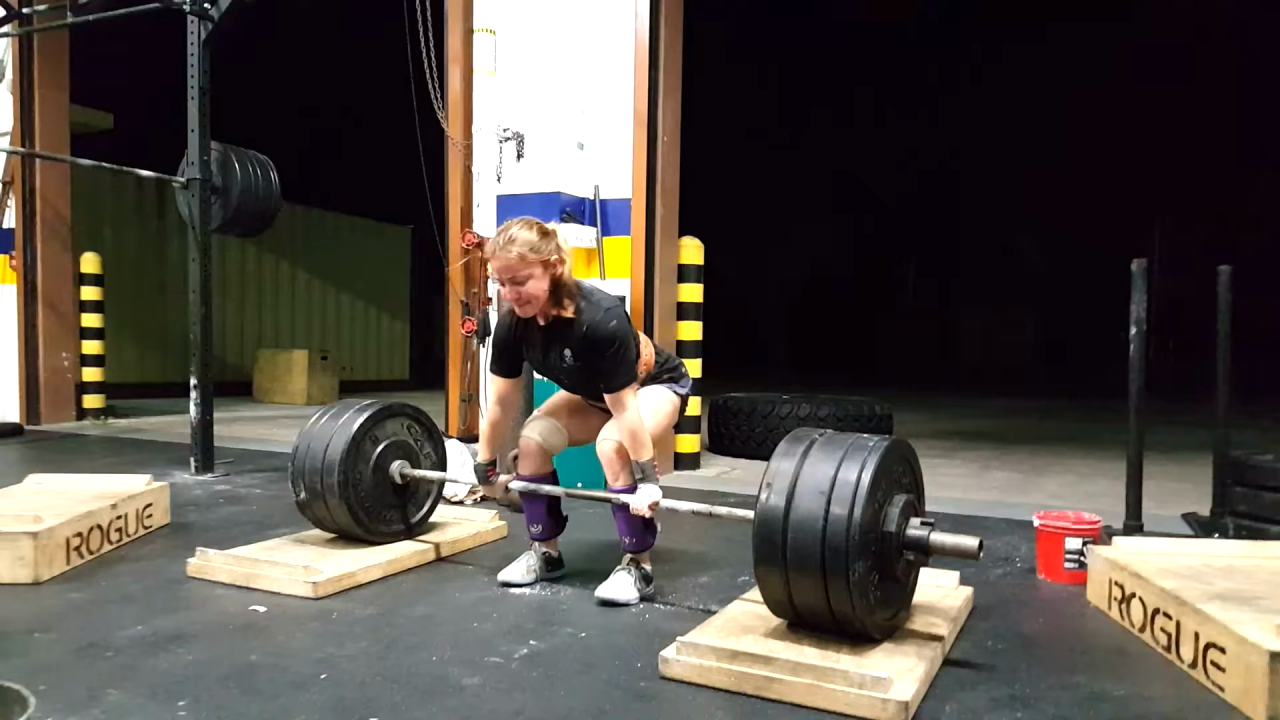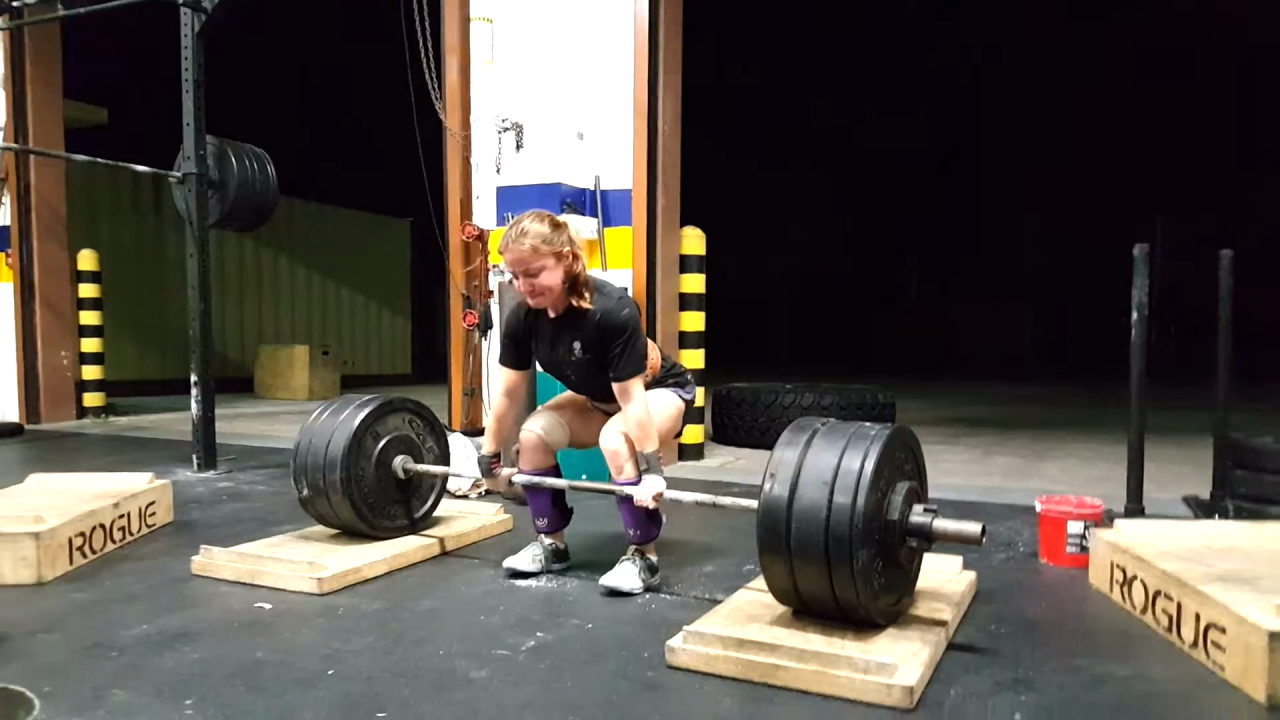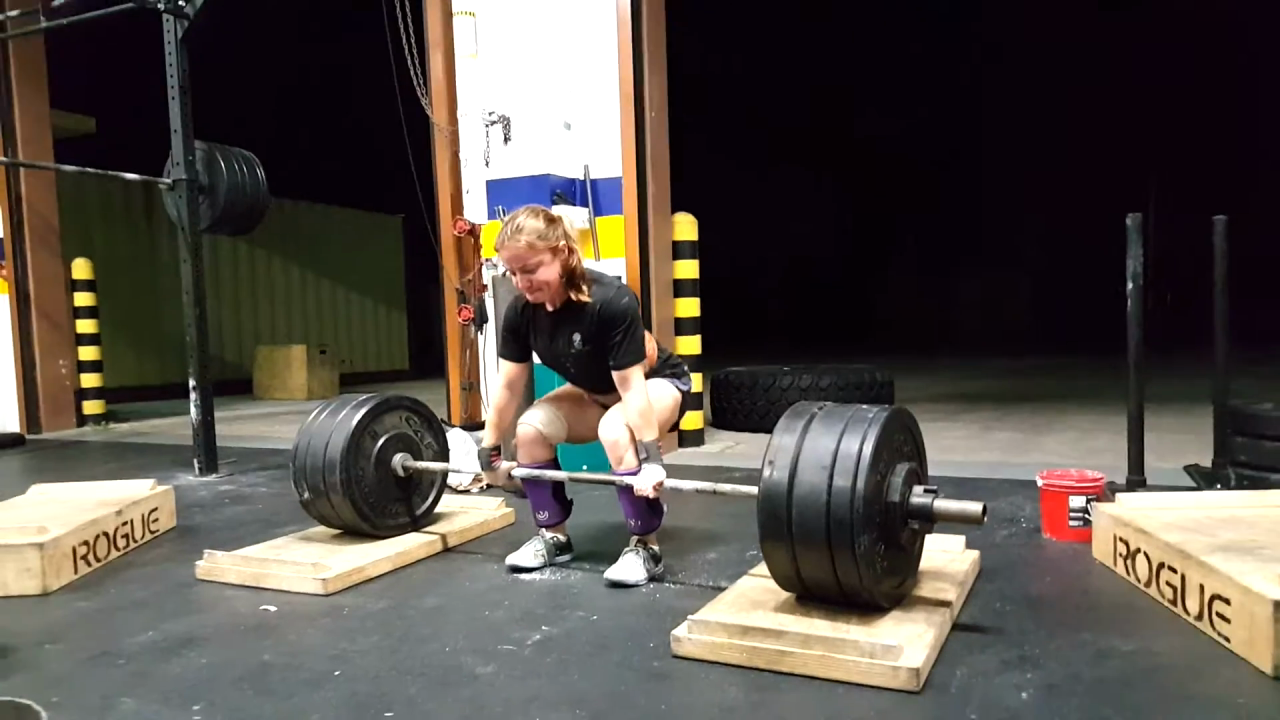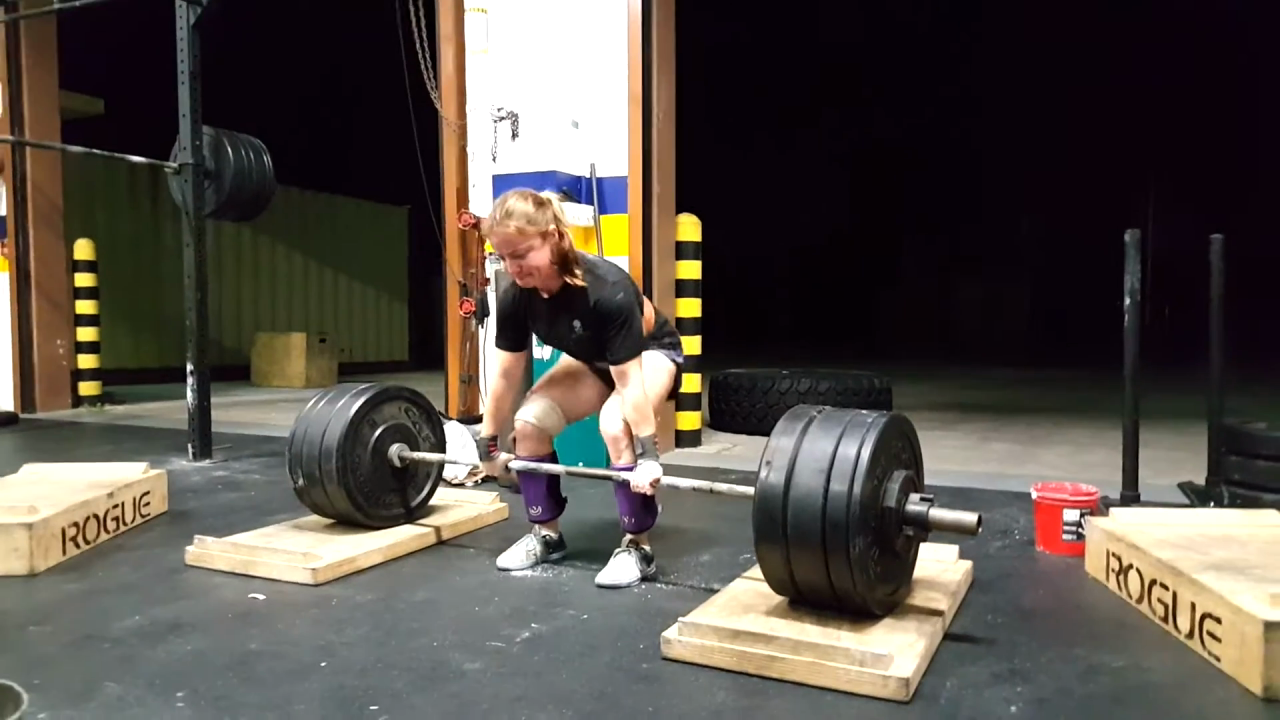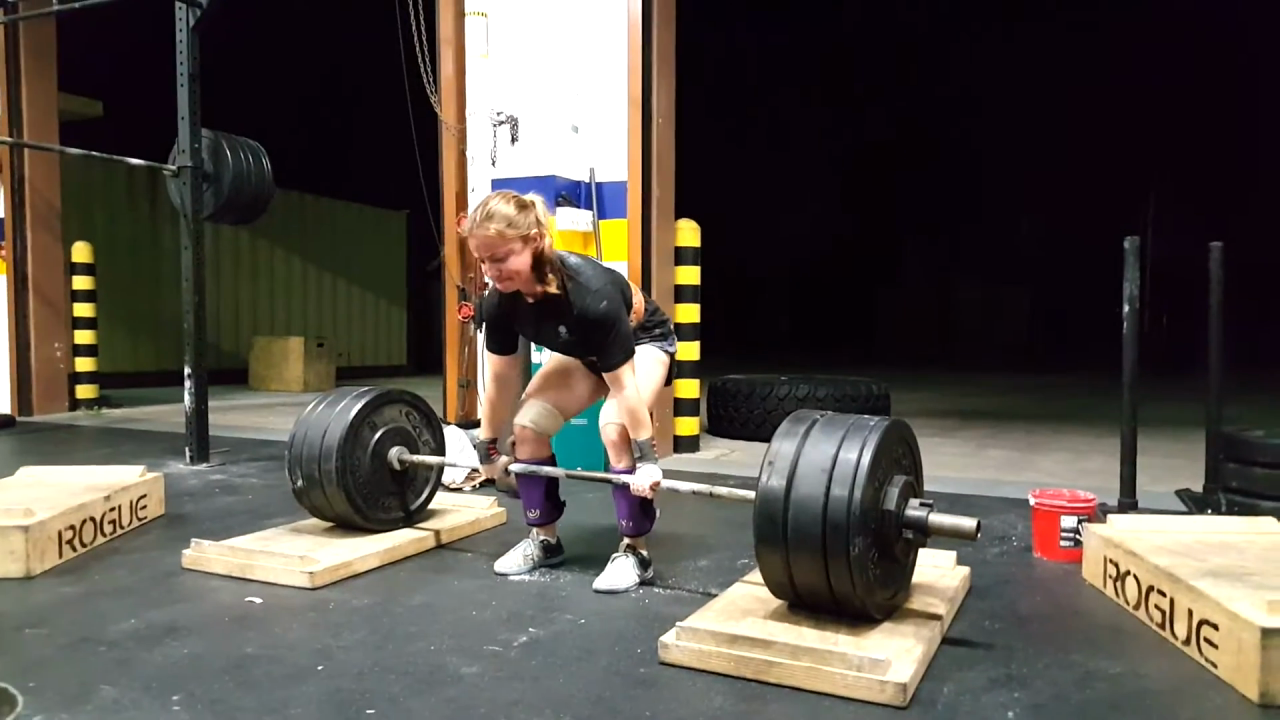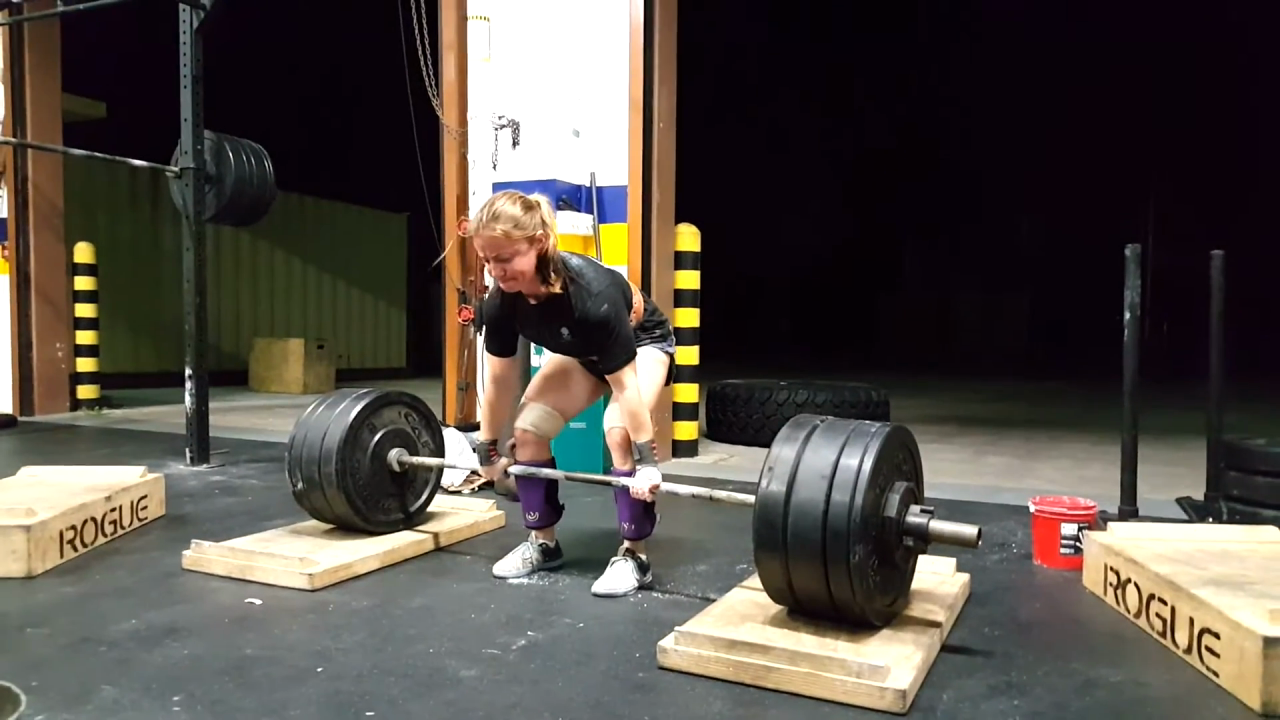
dt=0.2s
person 1, frame 1
left shoulder: (601, 320)
right shoulder: (511, 326)
left elbow: (625, 408)
right elbow: (501, 402)
left wrist: (647, 481)
right wrist: (486, 466)
left hip: (655, 384)
right hip: (592, 394)
left knee: (613, 445)
right knee: (533, 439)
left ankle: (637, 565)
right ankle: (545, 551)
person 1, frame 2
left shoulder: (613, 312)
right shoulder: (522, 319)
left elbow: (632, 399)
right elbow: (508, 393)
left wrist: (651, 472)
right wrist: (489, 458)
left hip: (661, 390)
right hip: (596, 400)
left knee: (616, 441)
right knee: (534, 435)
left ankle: (642, 556)
right ankle: (551, 542)
person 1, frame 3
left shoulder: (611, 301)
right shoulder: (521, 312)
left elbow: (633, 388)
right elbow: (508, 386)
left wrist: (651, 459)
right wrist: (489, 452)
left hip: (657, 382)
right hip: (594, 393)
left knee: (615, 431)
right knee: (531, 428)
left ankle: (645, 547)
right ankle: (553, 536)
person 1, frame 4
left shoulder: (607, 289)
right shoulder: (516, 297)
left elbow: (629, 380)
right elbow: (507, 375)
left wrist: (649, 456)
right wrist: (488, 443)
left hip: (650, 350)
right hip: (592, 359)
left knee: (616, 423)
right knee: (530, 421)
left ankle: (637, 546)
right ankle: (546, 534)
person 1, frame 5
left shoulder: (590, 292)
right shoulder: (499, 302)
left elbow: (623, 385)
right elbow: (500, 380)
left wrist: (647, 460)
right wrist: (488, 448)
left hip: (642, 340)
right hip: (580, 351)
left knee: (615, 427)
right knee: (527, 424)
left ankle: (634, 551)
right ankle: (544, 538)
person 1, frame 6
left shoulder: (592, 294)
right shoulder: (501, 303)
left elbow: (624, 386)
right elbow: (500, 380)
left wrist: (646, 462)
right wrist: (487, 449)
left hip: (641, 340)
right hip: (580, 351)
left knee: (620, 431)
right knee: (529, 427)
left ankle: (634, 556)
right ankle: (542, 542)
